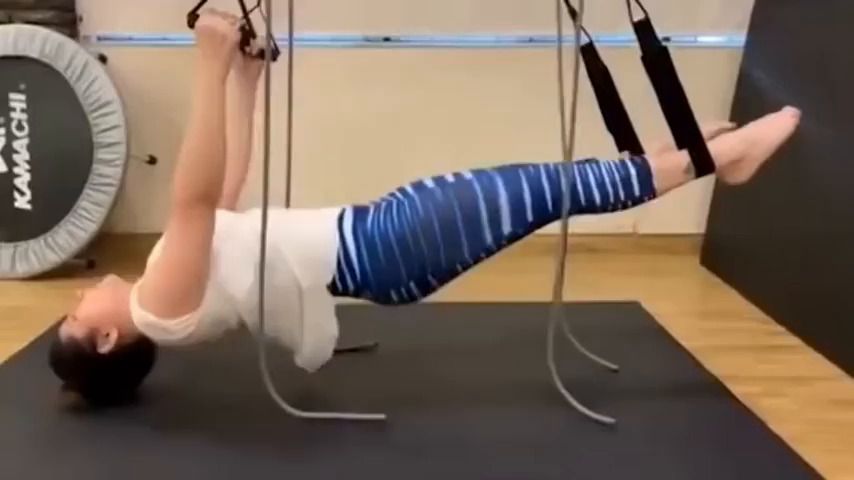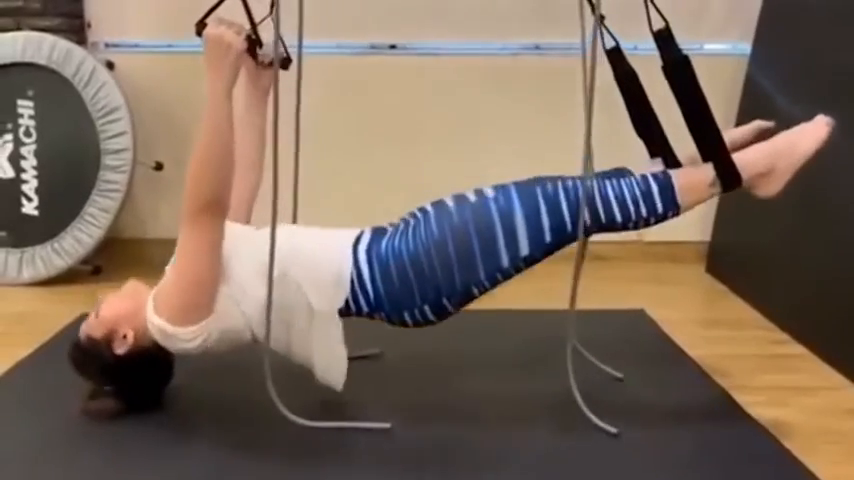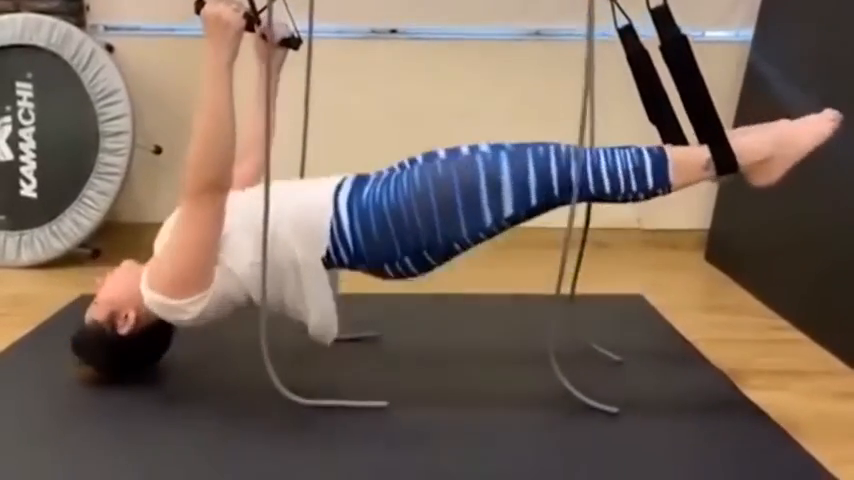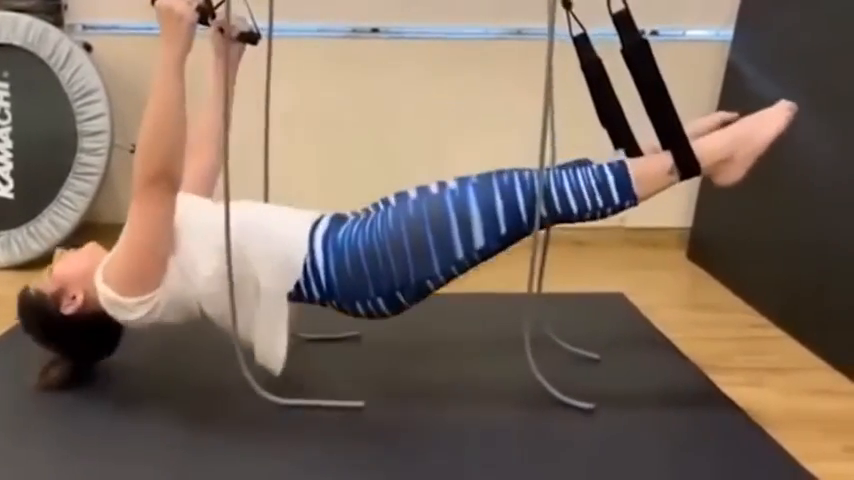
dt=1s
person 1, frame 1
left shoulder: (159, 293)
right shoulder: (161, 312)
left elbow: (226, 195)
right elbow: (196, 199)
left wrist: (245, 81)
right wrist: (210, 67)
left hip: (363, 242)
right hip: (374, 252)
left knee: (544, 185)
right knee: (549, 188)
left ankle: (696, 154)
right ankle: (713, 157)
person 1, frame 2
left shoulder: (187, 289)
right shoulder: (176, 316)
left elbow: (239, 187)
right elbow: (204, 203)
left wrist: (258, 89)
right wrist: (219, 76)
left hip: (388, 263)
right hip: (390, 279)
left knee: (561, 200)
right knee: (568, 206)
left ankle: (702, 161)
right ankle: (746, 168)
person 1, frame 3
left shoulder: (175, 270)
right shoulder: (175, 290)
left elbow: (247, 168)
right elbow: (209, 184)
left wrist: (268, 72)
left hip: (365, 213)
right hip: (375, 221)
left knee: (554, 170)
right knee: (555, 173)
left ankle: (727, 149)
right ankle: (738, 153)
person 1, frame 4
left shoulder: (140, 262)
right shoulder: (127, 285)
left elbow: (199, 163)
right elbow: (155, 173)
left wrist: (226, 67)
left hip: (344, 249)
right hip: (345, 270)
left knee: (522, 190)
right knee: (530, 196)
left ankle: (671, 150)
right ankle: (708, 154)
